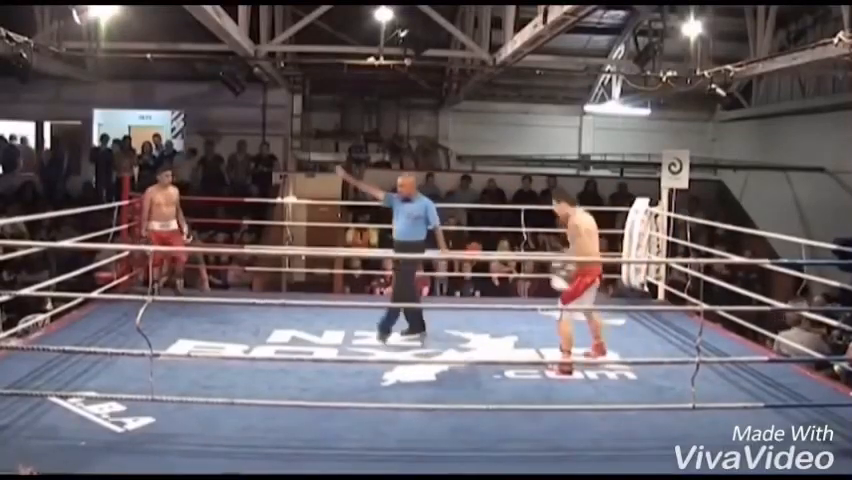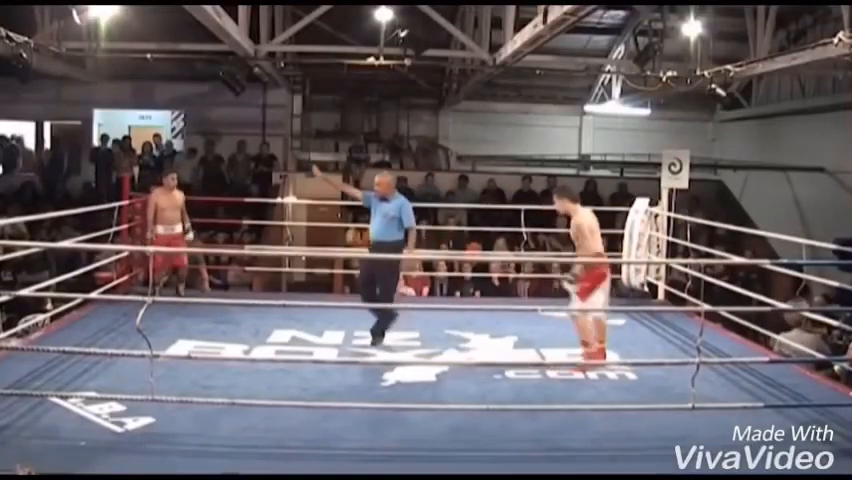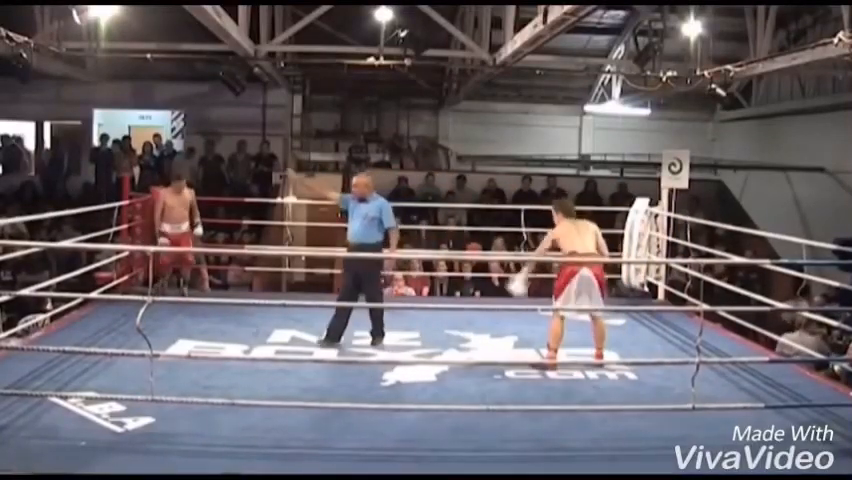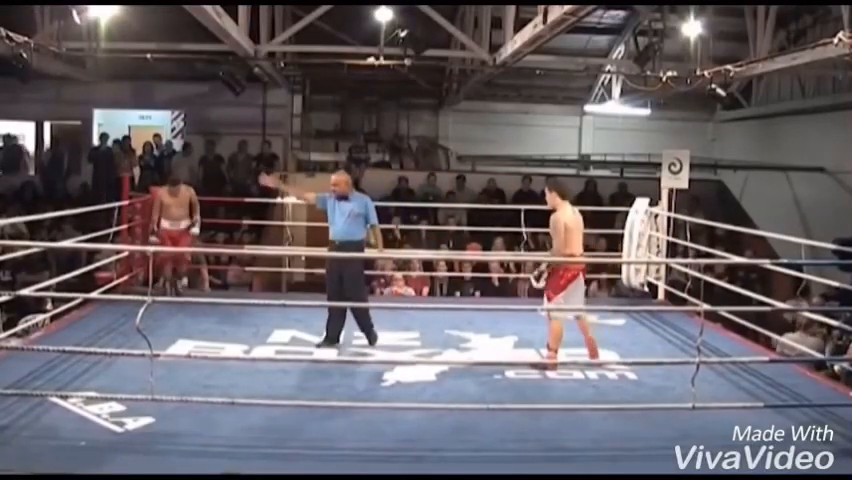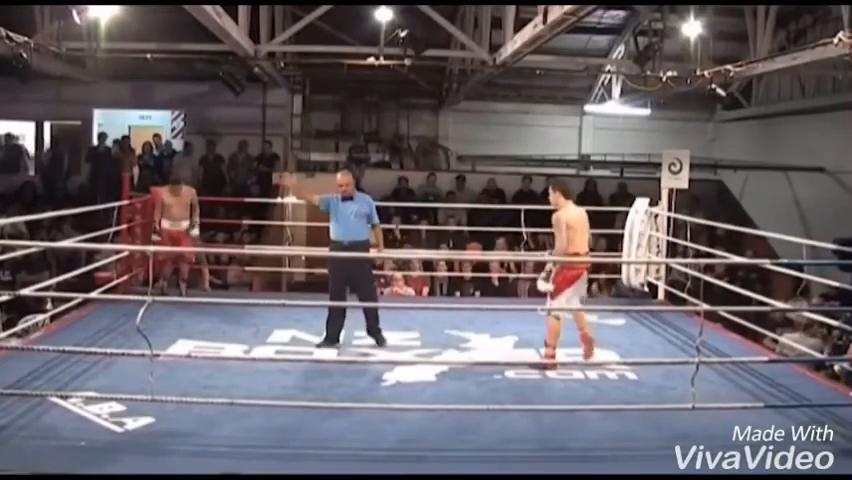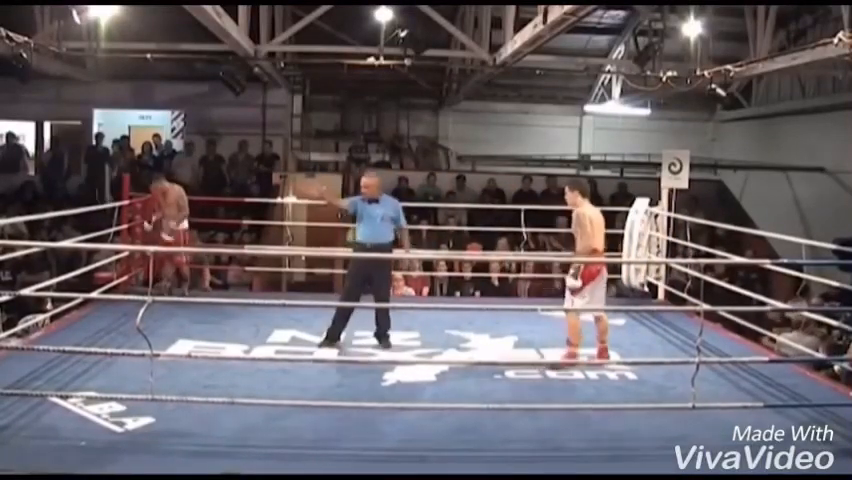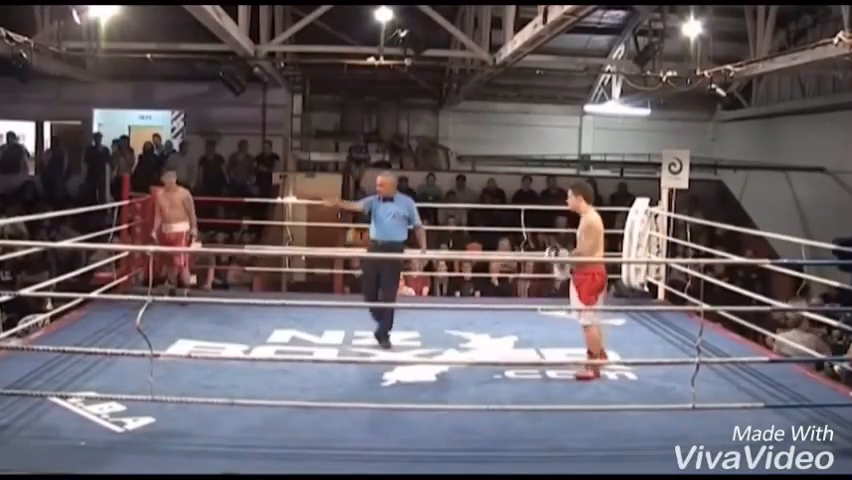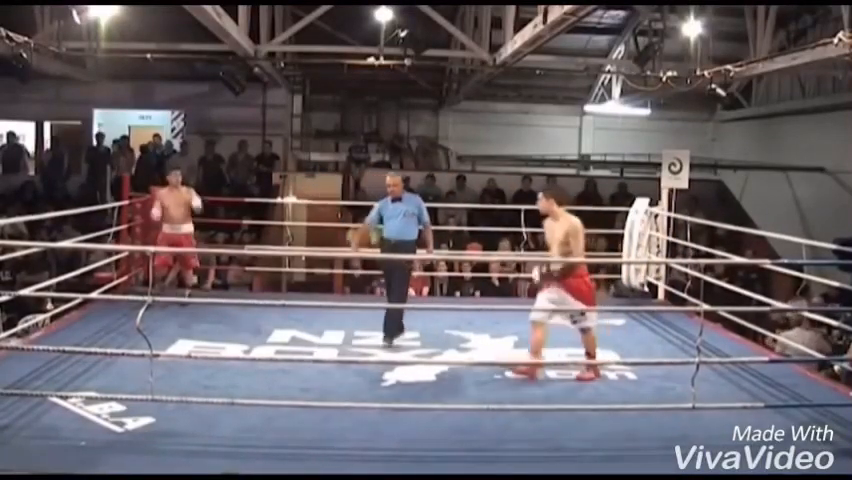
dt=0.4s
person 1, frame 1
left shoulder: (575, 221)
right shoulder: (585, 216)
left elbow: (583, 251)
left hip: (584, 270)
right hip: (595, 268)
left knee: (565, 314)
right knee: (588, 308)
left ankle: (566, 362)
right ankle: (598, 347)
person 1, frame 2
left shoulder: (579, 220)
right shoulder: (585, 213)
left elbow: (590, 250)
left wrist: (576, 270)
right wrist: (580, 265)
left hip: (593, 268)
right hip: (598, 266)
left knee: (579, 311)
right knee: (597, 311)
left ankle: (591, 355)
right ankle: (599, 352)
person 1, frame 3
left shoulder: (557, 230)
right shoulder: (591, 226)
left elbow: (539, 252)
right elbow: (605, 254)
left wrist: (523, 274)
left hip: (573, 266)
right hip: (595, 266)
left knee: (558, 313)
right knee: (596, 313)
left ankle: (551, 358)
right ankle: (599, 355)
person 1, frame 4
left shoulder: (557, 217)
right shoulder: (576, 213)
left elbow: (558, 250)
left wrist: (544, 266)
left hip: (564, 267)
right hip: (578, 265)
left knee: (554, 313)
right knee: (577, 309)
left ankle: (551, 358)
right ankle: (592, 349)
person 1, frame 5
left shoulder: (559, 215)
right shoulder: (581, 212)
left elbow: (561, 248)
left wrist: (549, 267)
left hip: (568, 265)
right hip: (582, 263)
left knee: (554, 311)
right knee: (573, 304)
left ankle: (550, 357)
right ankle: (586, 339)
person 1, frame 6
left shoulder: (580, 212)
right shoulder: (596, 212)
left elbow: (587, 243)
left wrist: (577, 266)
left hip: (587, 264)
right hip: (599, 263)
left knee: (572, 309)
right knee: (598, 310)
left ankle: (572, 353)
right ankle: (602, 352)
person 1, frame 7
left shoulder: (589, 219)
right shoulder: (589, 218)
left elbow: (584, 251)
right wrist: (570, 259)
left hip: (590, 273)
right hip: (587, 271)
left knee: (587, 320)
right knee: (589, 318)
left ankle: (593, 366)
right ankle: (599, 354)
person 1, frame 8
left shoulder: (573, 224)
right shoulder: (548, 223)
left elbow: (578, 257)
left wrist: (555, 269)
right wrist: (546, 271)
left hip: (575, 278)
right hip: (554, 280)
left knee: (584, 325)
right knee: (537, 319)
left ankle: (593, 367)
right ankle: (532, 365)
person 2, frame 1
left shoulder: (425, 204)
right shoulder: (396, 200)
left elbow: (436, 228)
right elbow: (372, 191)
left wrist: (443, 251)
right wrist: (347, 178)
left hip: (413, 249)
right hip: (399, 248)
left knee: (400, 289)
right knee: (408, 289)
left ankle: (385, 327)
right ankle: (417, 326)
person 2, frame 2
left shoulder: (402, 204)
right shoulder: (374, 198)
left elbow: (411, 230)
right elbow: (350, 190)
right wrist: (324, 177)
left hip: (391, 250)
right hip: (375, 248)
left knee: (386, 293)
right knee: (364, 287)
left ankle: (379, 331)
right ankle: (388, 316)
person 2, frame 3
left shoulder: (381, 204)
right shoulder: (352, 200)
left elbow: (393, 230)
right elbow: (327, 193)
left wrist: (391, 254)
right wrist: (300, 180)
left hip: (370, 252)
right hip: (353, 252)
left knee: (373, 296)
right knee: (345, 295)
left ankle: (378, 334)
right ankle: (333, 336)
person 2, frame 4
left shoulder: (364, 201)
right shoulder: (329, 199)
left elbow: (374, 227)
right elbow: (304, 195)
left wrist: (380, 251)
right wrist: (277, 185)
left hip: (354, 251)
right hip: (335, 250)
left knee: (355, 294)
right knee: (334, 295)
left ankle: (369, 330)
right ankle: (332, 336)
person 2, frame 5
left shoulder: (366, 201)
right shoulder: (332, 200)
left elbow: (375, 226)
right elbow: (311, 198)
left wrist: (380, 249)
right wrist: (295, 187)
left hip: (359, 250)
right hip: (338, 250)
left knee: (367, 294)
right knee: (336, 295)
left ankle: (375, 332)
right ankle: (332, 336)
person 2, frame 6
left shoulder: (393, 204)
right shoulder: (359, 202)
left elbow: (402, 228)
right elbow: (340, 203)
left wrist: (406, 251)
right wrist: (323, 195)
left hip: (382, 253)
right hip: (361, 251)
left knee: (382, 296)
right knee: (349, 294)
left ankle: (383, 335)
right ankle: (333, 336)
person 2, frame 7
left shoulder: (407, 203)
right shoulder: (374, 201)
left elbow: (418, 227)
right elbow: (355, 206)
left wrist: (423, 248)
right wrist: (336, 203)
left hip: (394, 250)
right hip: (374, 248)
left knee: (388, 294)
right knee: (368, 290)
left ankle: (383, 334)
right ankle: (382, 322)
person 2, frame 8
left shoulder: (415, 201)
right shoulder: (382, 204)
left elbow: (426, 224)
right elbow: (368, 223)
left wrist: (430, 246)
right wrist: (357, 238)
left hip: (406, 248)
right hip: (387, 247)
left knee: (399, 291)
right knee: (391, 291)
left ankle: (390, 331)
right ankle: (396, 326)
person 3, frame 1
left shoulder: (175, 191)
right shoulder: (150, 192)
right elbow: (145, 213)
left wrist: (184, 225)
right wrist: (144, 232)
left hip: (172, 228)
right hip: (156, 229)
left knee: (181, 257)
right knee: (156, 260)
left ankle: (178, 281)
right ankle: (156, 288)
person 3, frame 2
left shoulder: (180, 195)
right shoulder: (155, 195)
right elbow: (150, 217)
left wrist: (187, 225)
right wrist: (149, 235)
left hip: (177, 232)
right hip: (160, 233)
left knee: (182, 263)
right knee: (158, 264)
left ankle: (180, 286)
right ankle: (157, 289)
person 3, frame 3
left shoulder: (190, 193)
right shoulder: (163, 194)
left elbow: (194, 209)
right elbow: (157, 214)
left wrist: (197, 221)
right wrist: (159, 231)
left hip: (184, 230)
right hip: (167, 230)
left knee: (187, 260)
right knee: (166, 261)
left ankle: (184, 286)
right ankle: (165, 281)
person 3, frame 4
left shoulder: (189, 191)
right shoulder: (160, 193)
left elbow: (196, 205)
right elbow: (156, 210)
left wrist: (196, 220)
right wrist: (154, 228)
left hip: (184, 228)
right hip: (166, 227)
left knee: (183, 257)
right knee: (167, 258)
left ankle: (179, 282)
right ankle: (168, 286)
person 3, frame 5
left shoulder: (191, 192)
right shoulder: (162, 193)
left elbow: (196, 207)
right elbow: (157, 210)
left wrist: (195, 222)
right wrist: (156, 227)
left hip: (184, 228)
right hip: (167, 228)
left knee: (185, 258)
right knee: (167, 258)
left ankle: (183, 286)
right ankle: (163, 285)
person 3, frame 6
left shoulder: (178, 191)
right shoulder: (158, 193)
left elbow: (185, 212)
left wrist: (173, 226)
right wrist: (153, 219)
left hip: (179, 228)
right hip: (165, 228)
left knee: (180, 259)
right knee: (167, 258)
left ankle: (185, 285)
right ankle: (166, 286)
person 3, frame 7
left shoulder: (184, 193)
right shoulder: (159, 195)
left elbow: (191, 213)
right elbow: (158, 214)
left wrist: (194, 232)
right wrist: (155, 232)
left hip: (180, 231)
right hip: (166, 231)
left knee: (181, 262)
right knee: (170, 262)
left ankle: (186, 292)
right ankle: (172, 289)
person 3, frame 8
left shoulder: (189, 192)
right shoulder: (160, 194)
left elbow: (197, 208)
right elbow: (155, 212)
left wrist: (197, 207)
right wrist: (155, 215)
left hip: (185, 232)
right hip: (167, 232)
left knee: (187, 265)
right knee: (160, 264)
